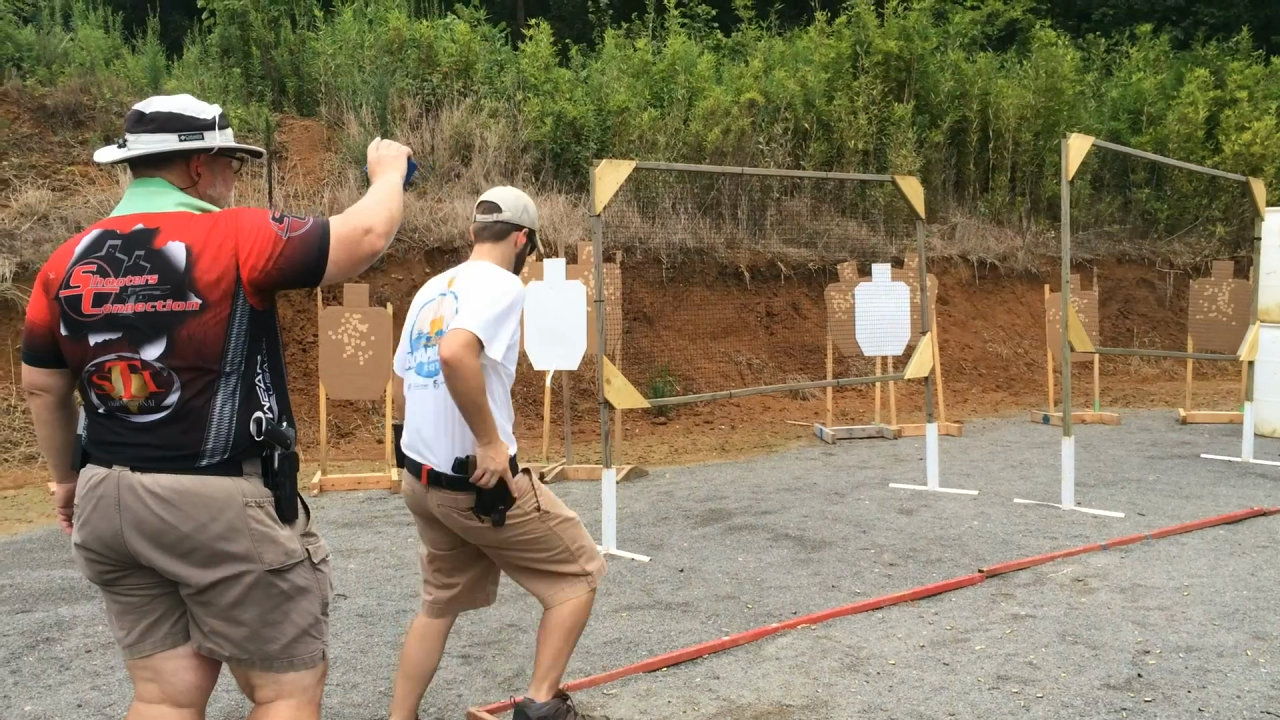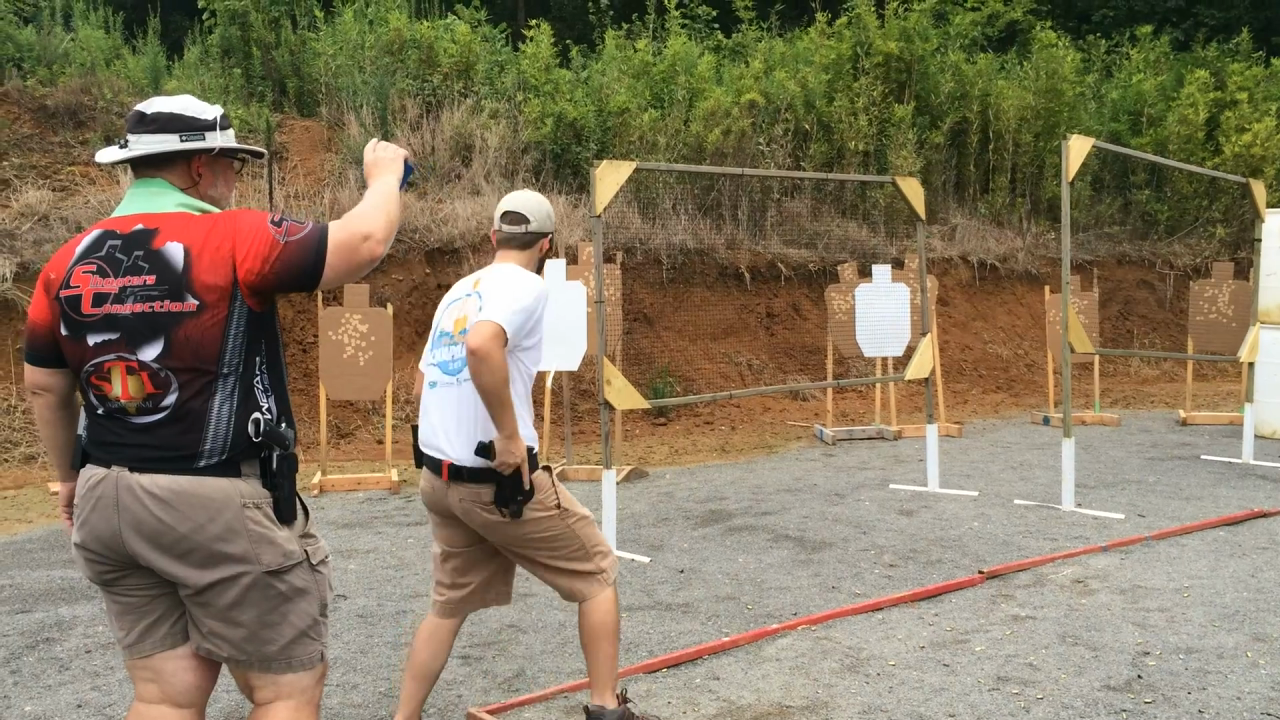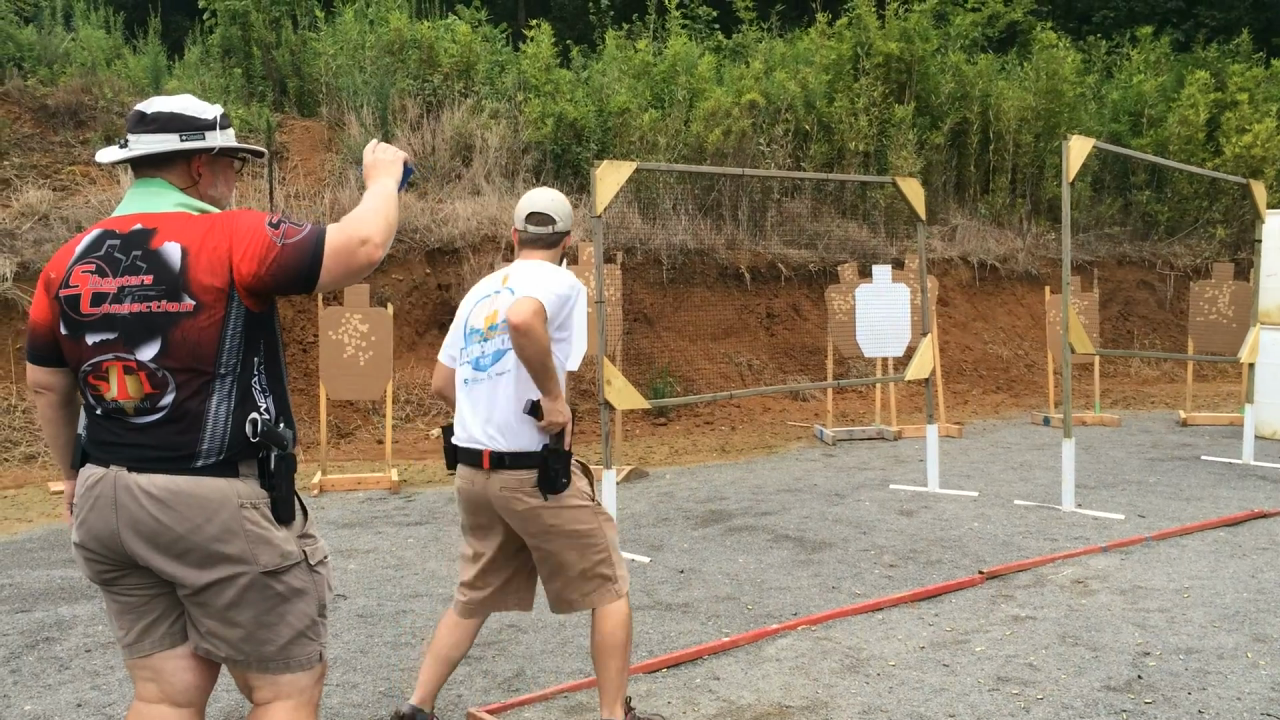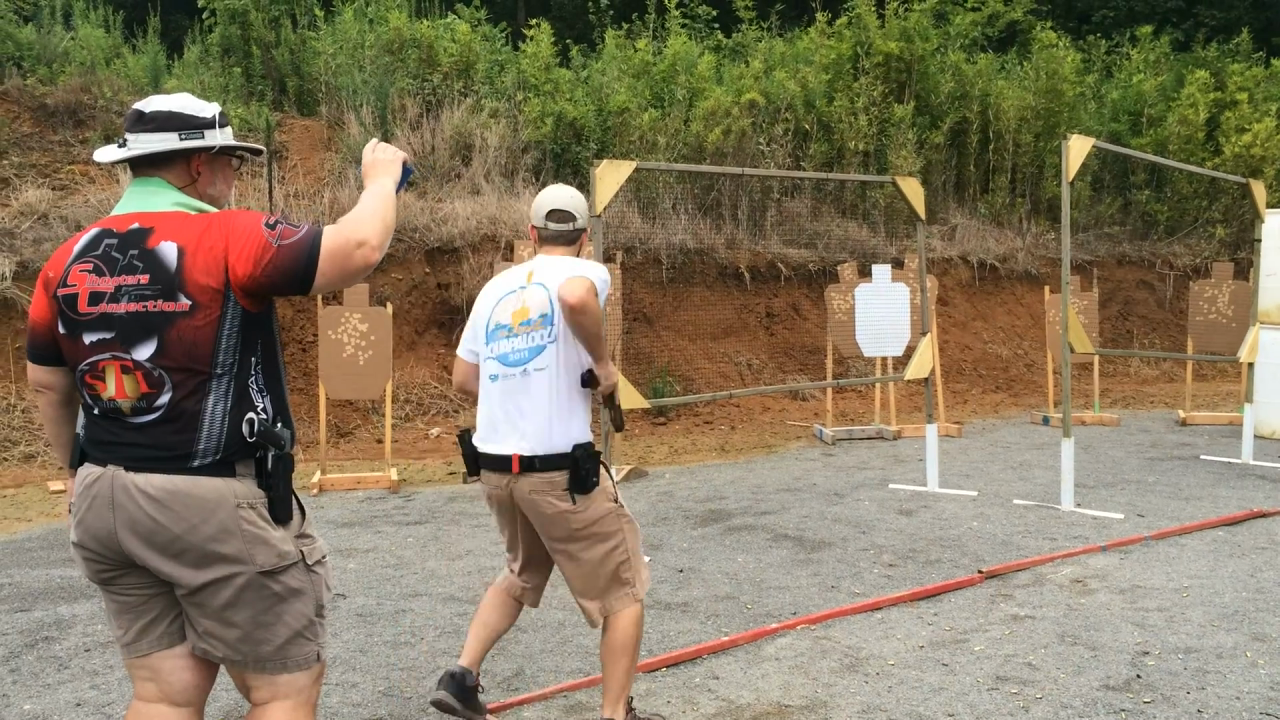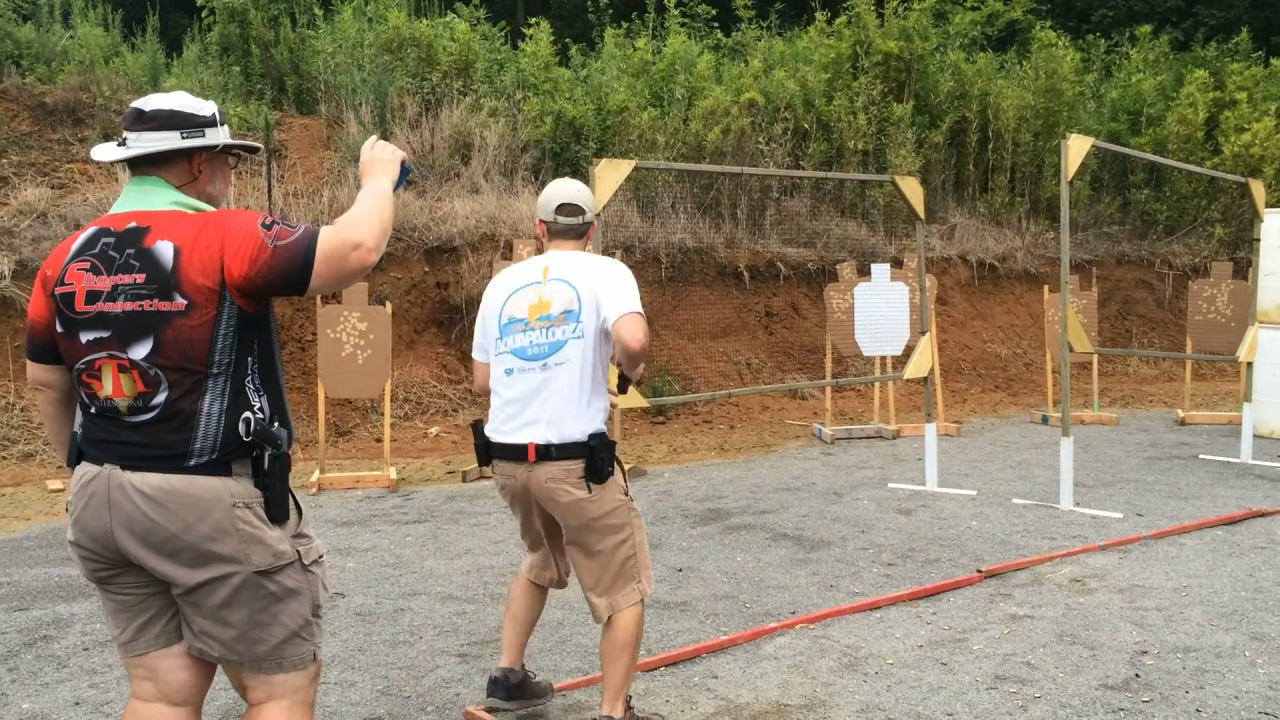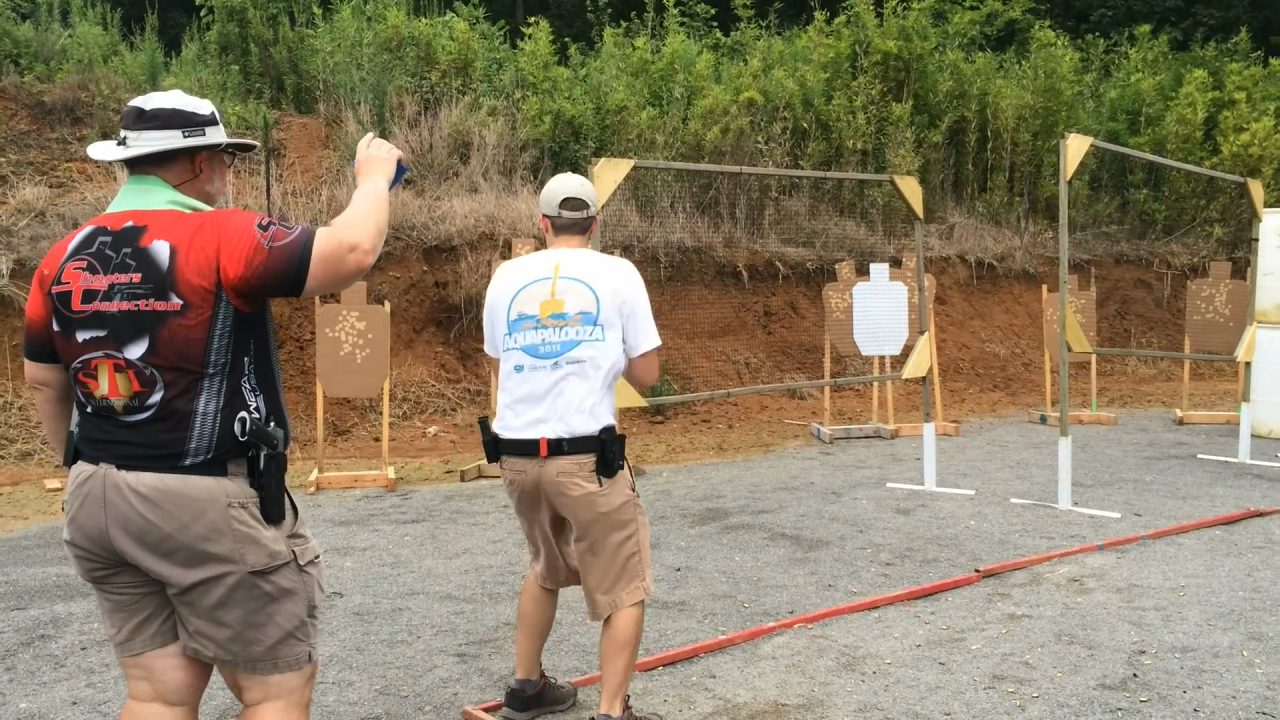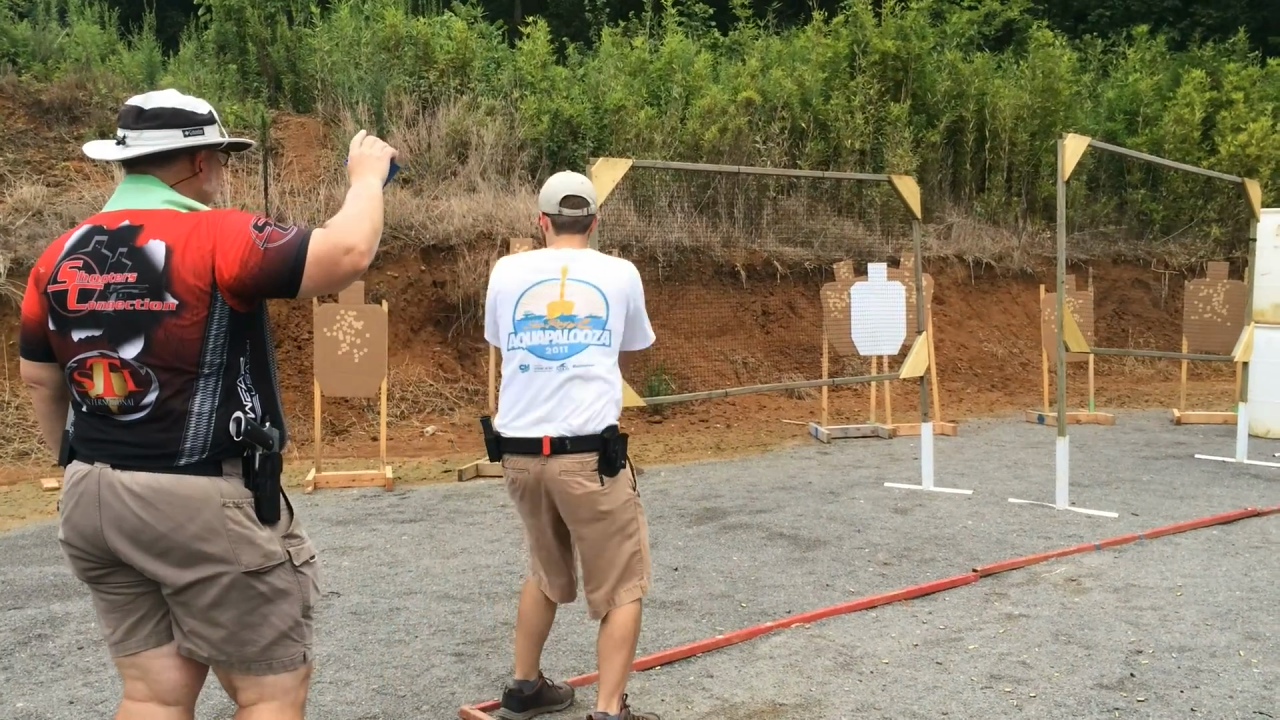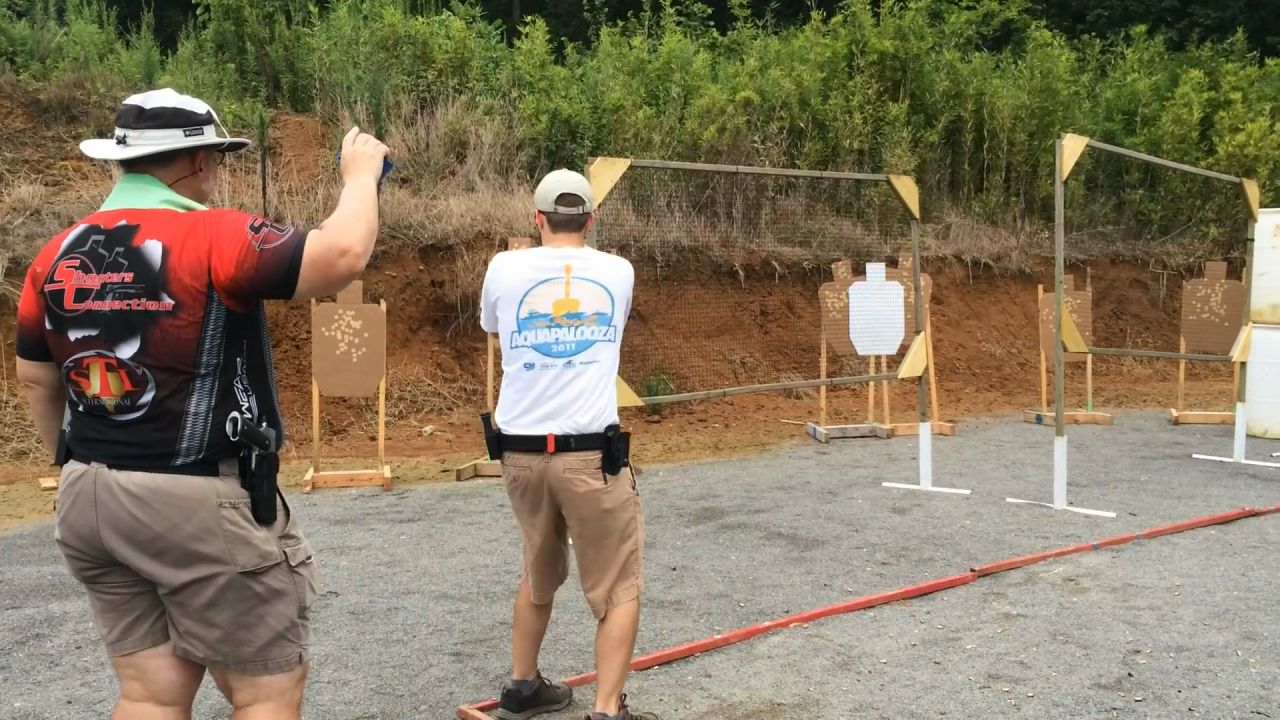
dt=0.1s
person 1, frame 1
left shoulder: (67, 262)
right shoulder: (235, 239)
left elbow: (41, 388)
right elbow: (366, 236)
left wrist: (68, 478)
right wrist: (388, 173)
left hip: (110, 502)
right hip: (222, 502)
person 1, frame 2
left shoulder: (69, 262)
right shoulder: (234, 241)
left elbow: (44, 388)
right elbow: (365, 242)
left wrist: (71, 476)
right wrist: (385, 176)
left hip: (110, 502)
right hip: (220, 503)
person 1, frame 3
left shoulder: (70, 260)
right shoulder: (232, 240)
left elbow: (47, 386)
right elbow: (362, 245)
left wrist: (76, 474)
right wrist: (383, 179)
left hip: (109, 502)
right hip: (219, 502)
person 1, frame 4
left shoulder: (68, 259)
right shoulder: (229, 240)
left elbow: (47, 384)
right elbow: (359, 248)
left wrist: (78, 471)
right wrist: (382, 179)
left hip: (108, 501)
right hip: (217, 502)
person 1, frame 5
left shoulder: (66, 259)
right shoulder: (225, 239)
left elbow: (46, 382)
right elbow: (356, 249)
left wrist: (85, 469)
right wrist: (378, 178)
left hip: (103, 501)
right hip: (212, 501)
person 1, frame 6
left shoulder: (63, 257)
right shoulder: (222, 239)
left elbow: (44, 380)
right elbow: (351, 252)
right wrist: (374, 177)
left hip: (99, 500)
right hip: (208, 501)
person 1, frame 7
left shoulder: (60, 256)
right shoulder: (218, 238)
left elbow: (40, 381)
right elbow: (347, 252)
right wrist: (367, 176)
left hip: (93, 500)
right hip: (202, 501)
person 1, frame 8
left shoulder: (57, 255)
right shoulder: (215, 238)
left elbow: (36, 380)
right elbow: (343, 255)
right wrist: (361, 174)
left hip: (91, 501)
right hip: (199, 501)
person 2, frame 1
left shoulder: (430, 289)
right shoulder: (501, 287)
left elbow: (402, 383)
right elbow: (455, 353)
right wrist: (489, 440)
left hip: (420, 477)
right hip: (477, 483)
left knee: (440, 603)
right knee: (580, 571)
person 2, frame 2
left shoulder: (457, 291)
right shoulder: (526, 287)
left elbow: (422, 385)
right elbow: (482, 345)
right wrist: (510, 435)
left hip: (439, 476)
right hip: (499, 480)
left knee: (449, 604)
right knee: (596, 576)
person 2, frame 3
left shoulder: (479, 289)
right shoulder: (560, 283)
left elbow: (442, 382)
right elbow: (524, 318)
right wrist: (554, 396)
left hip: (472, 470)
right hip: (533, 473)
left knee: (474, 599)
right knee: (608, 591)
person 2, frame 4
left shoulder: (496, 286)
right shoulder: (588, 272)
left elbow: (463, 378)
right elbow: (576, 298)
right wrist: (603, 363)
left hip: (495, 470)
right hip: (560, 473)
left knee: (521, 578)
right knee: (624, 592)
left ankle: (462, 677)
person 2, frame 5
left shoulder: (504, 282)
right shoulder: (607, 273)
left elbow: (480, 380)
right elbow: (632, 343)
right wrist: (626, 362)
left hip: (508, 460)
right hip: (576, 463)
left knee: (541, 564)
right knee: (624, 591)
left ankle: (507, 675)
person 2, frame 6
left shoulder: (506, 275)
right shoulder: (616, 273)
right elbow: (646, 374)
left hip: (517, 457)
right hip: (585, 458)
left knee: (549, 569)
right knee: (626, 589)
person 2, frame 7
left shoulder: (506, 272)
right shoulder: (622, 275)
left hip: (520, 456)
right hip: (589, 457)
left knee: (547, 577)
right knee: (623, 587)
person 2, frame 8
left shoulder: (503, 268)
right shoulder: (618, 271)
left hip: (521, 454)
right hip: (591, 455)
left knee: (538, 576)
right knee: (619, 587)
